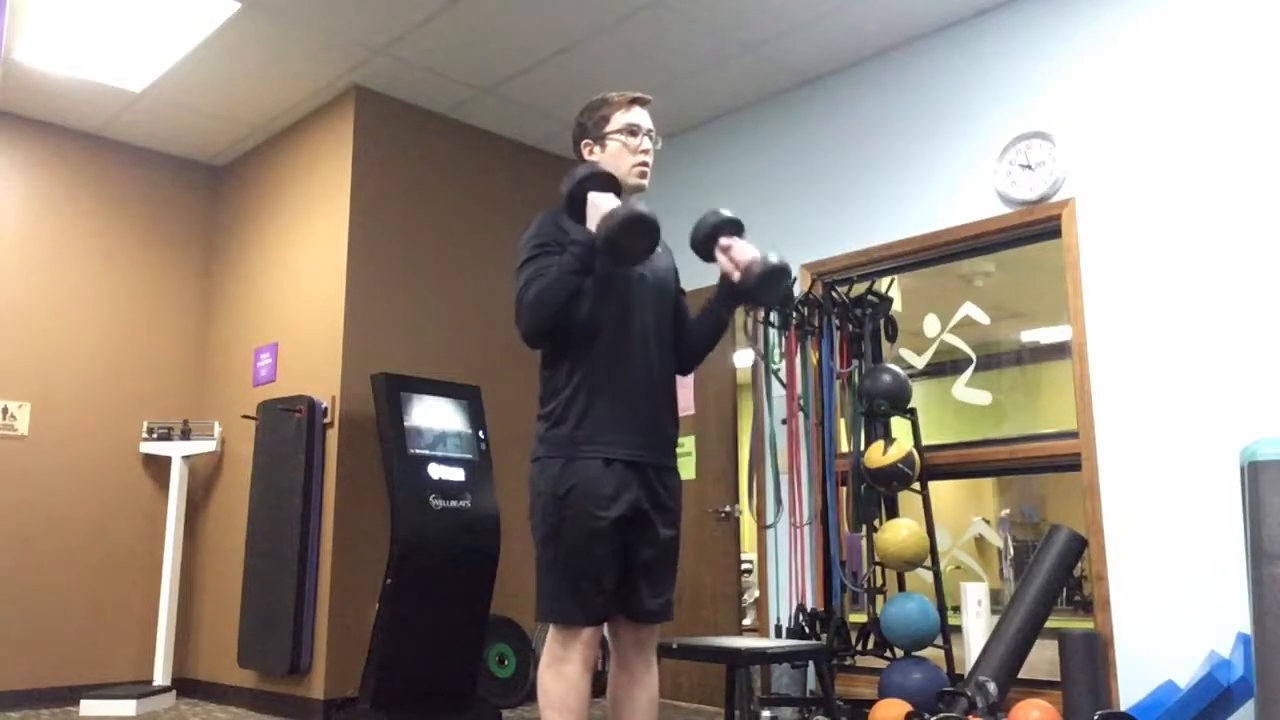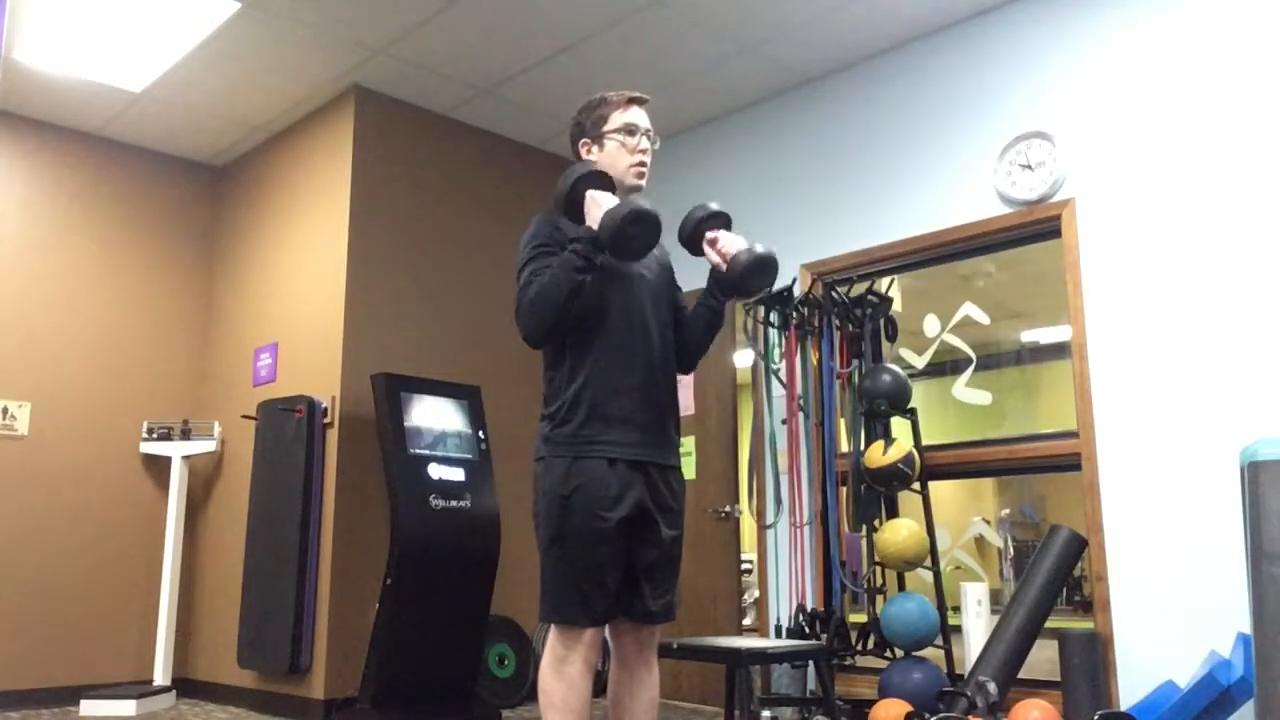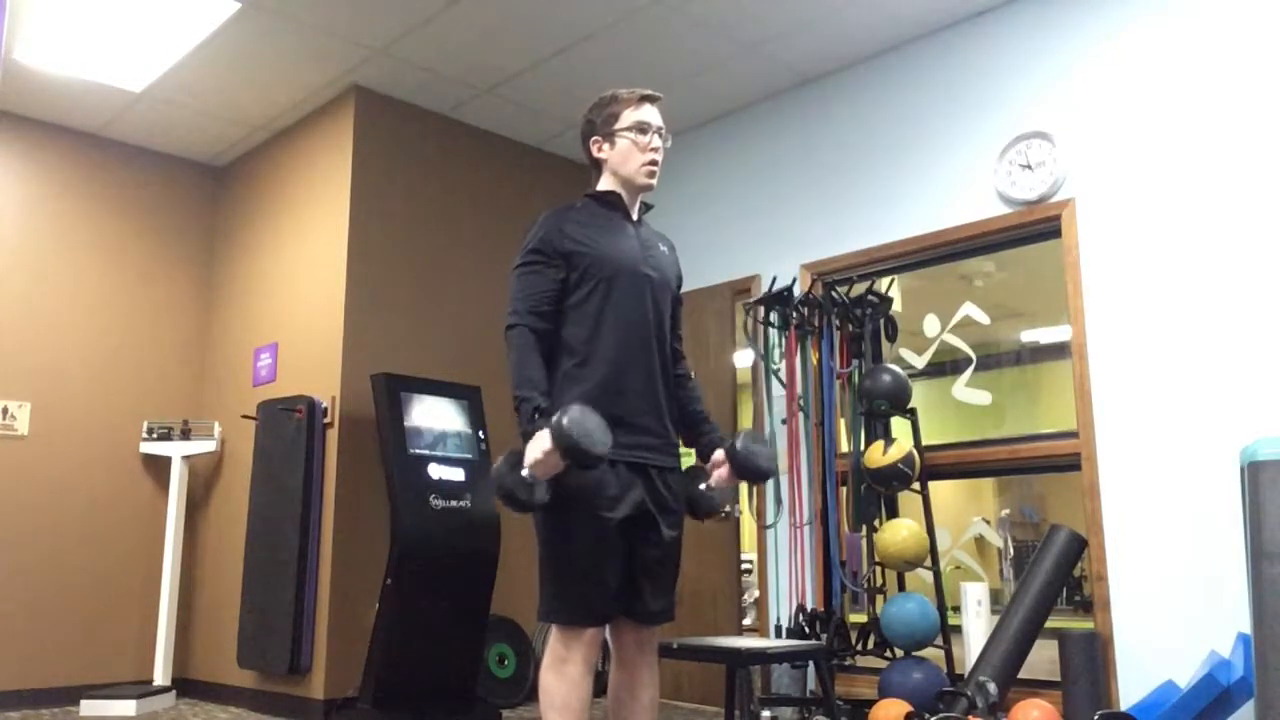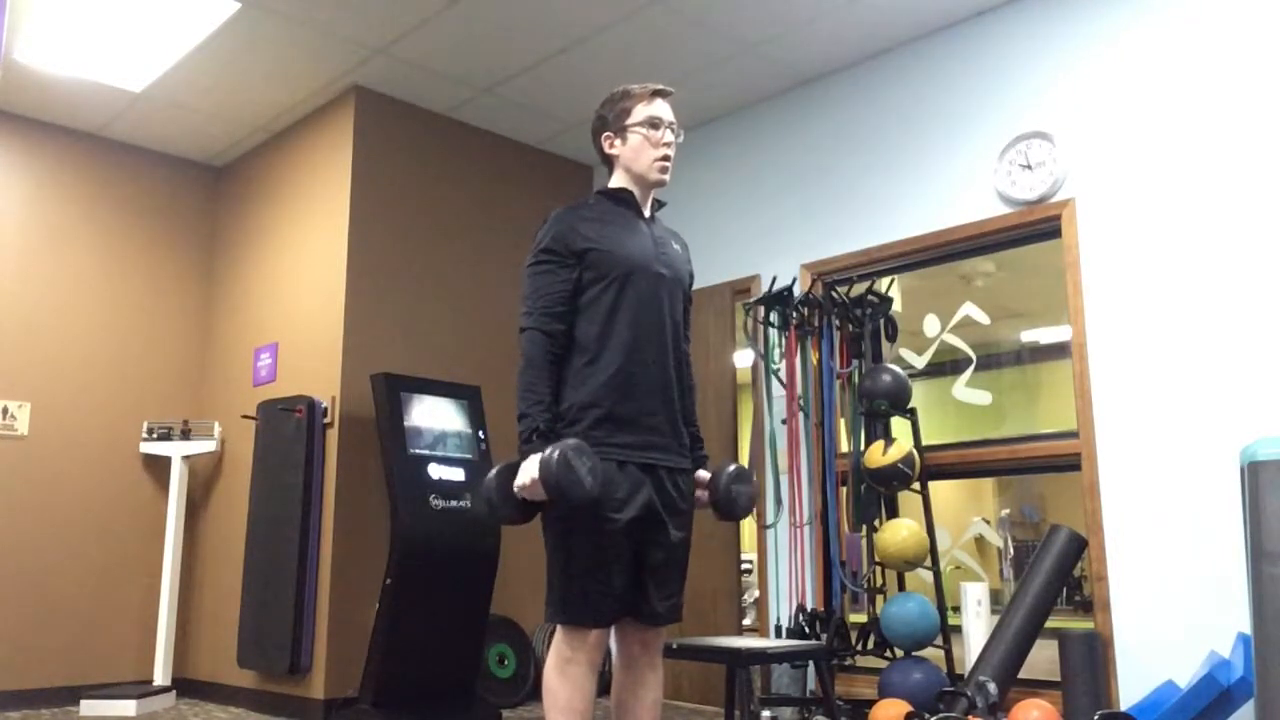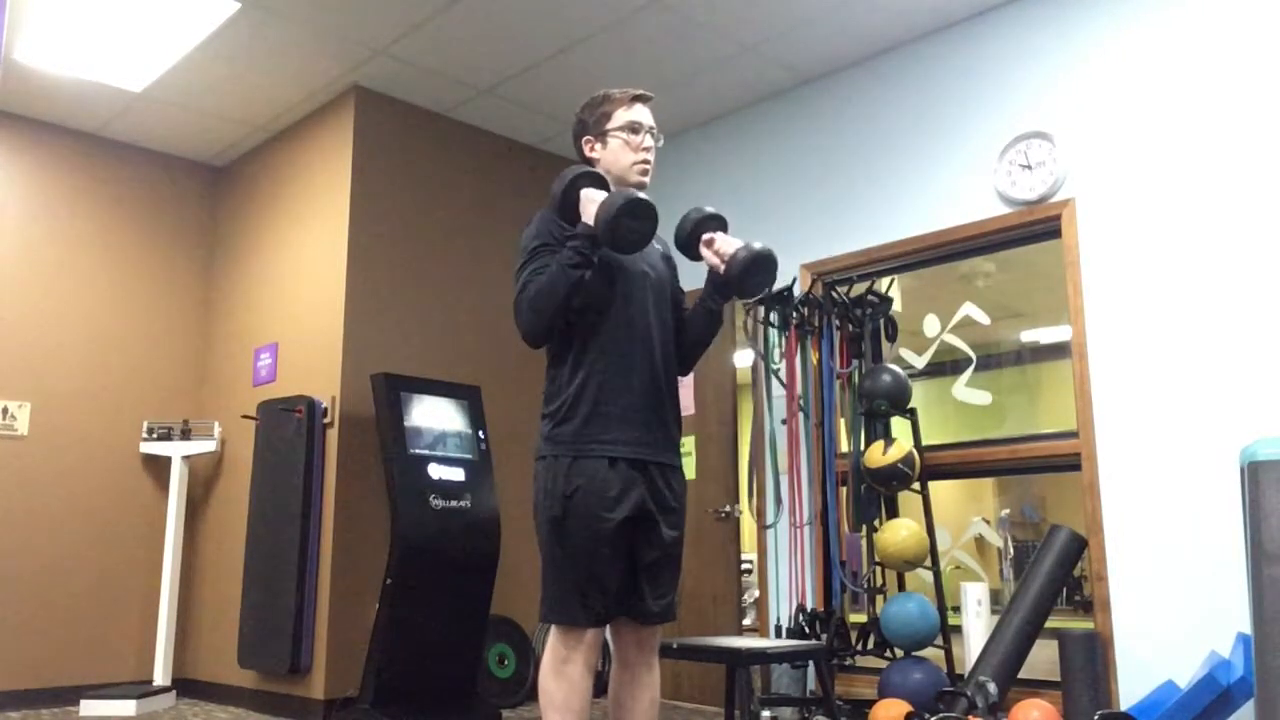
dt=1s
person 1, frame 1
left shoulder: (655, 248)
right shoulder: (559, 227)
left elbow: (681, 354)
right elbow: (533, 321)
left wrist: (729, 291)
right wrist: (589, 242)
left hip: (652, 462)
right hip: (580, 459)
left knee: (640, 631)
right knee: (575, 629)
person 1, frame 2
left shoulder: (654, 247)
right shoulder: (558, 226)
left elbow: (682, 354)
right elbow: (534, 322)
left wrist: (721, 281)
right wrist: (589, 240)
left hip: (655, 461)
right hip: (583, 457)
left knee: (641, 633)
right knee: (577, 630)
person 1, frame 3
left shoulder: (663, 249)
right shoulder: (562, 229)
right elbow: (524, 333)
left wrist: (709, 441)
right wrist: (536, 422)
left hip: (656, 465)
right hip: (584, 463)
left knee: (642, 632)
right knee: (578, 630)
person 1, frame 4
left shoulder: (674, 246)
right shoulder: (573, 227)
right elbow: (539, 340)
left wrist: (696, 457)
right wrist: (535, 442)
left hip: (664, 468)
right hip: (593, 463)
left knee: (647, 633)
right knee: (582, 630)
person 1, frame 5
left shoulder: (658, 247)
right shoulder: (560, 223)
left elbow: (680, 355)
right elbow: (533, 321)
left wrist: (719, 282)
right wrist: (587, 238)
left hip: (657, 461)
right hip: (584, 458)
left knee: (644, 632)
right knee: (577, 630)
